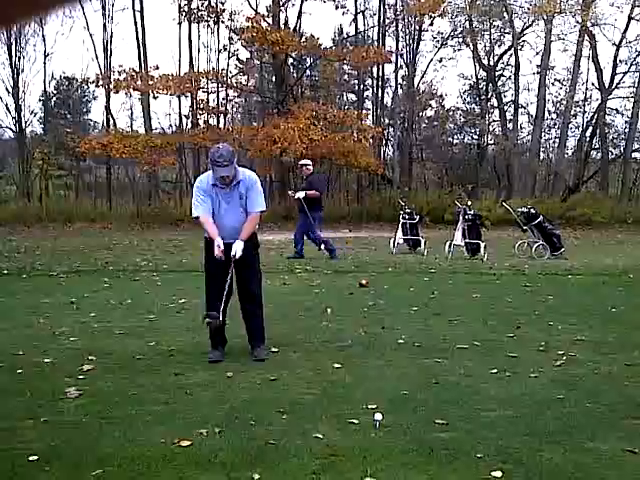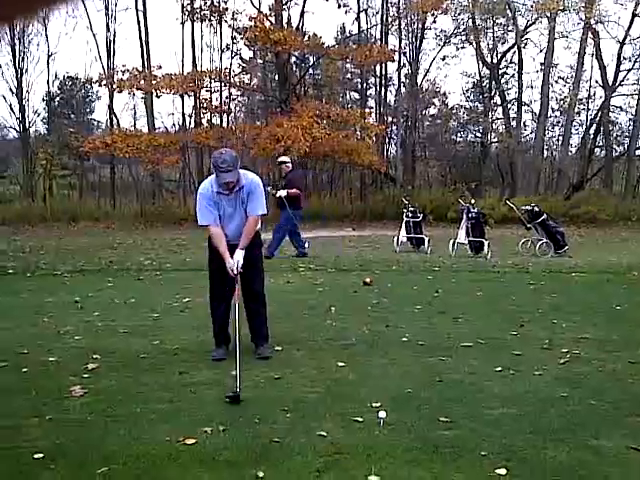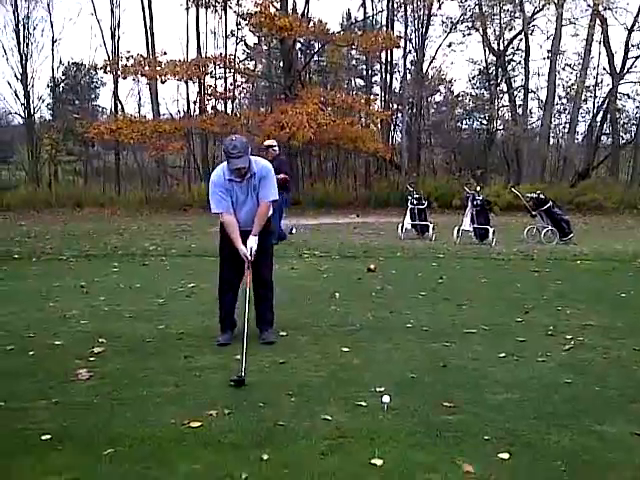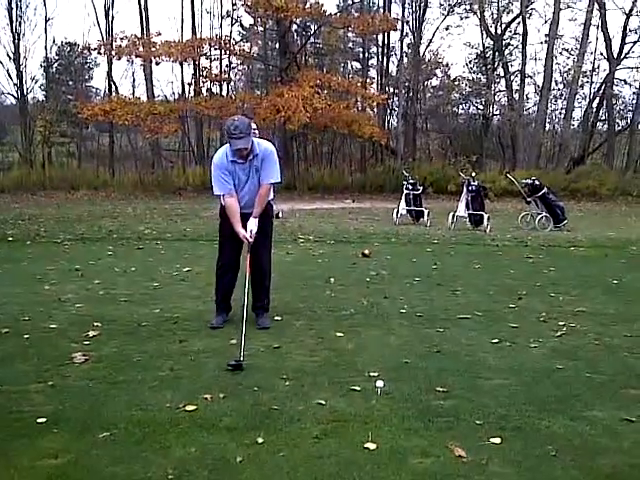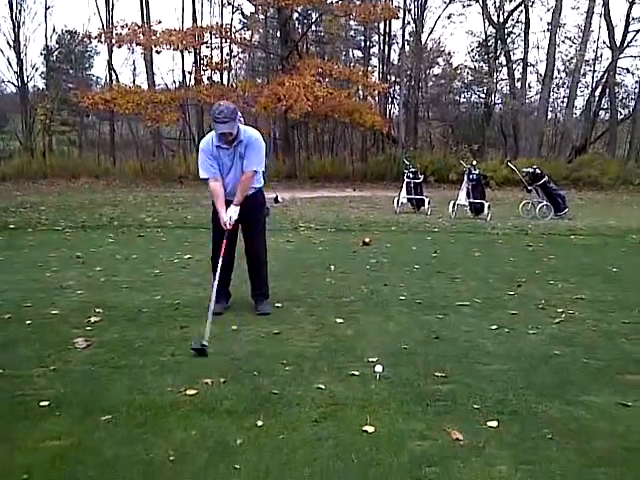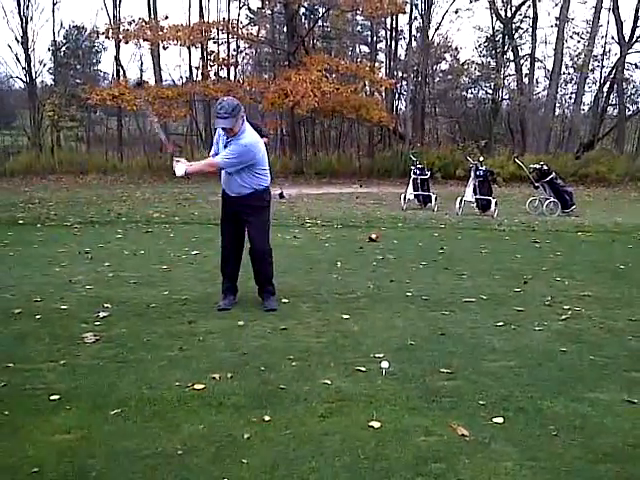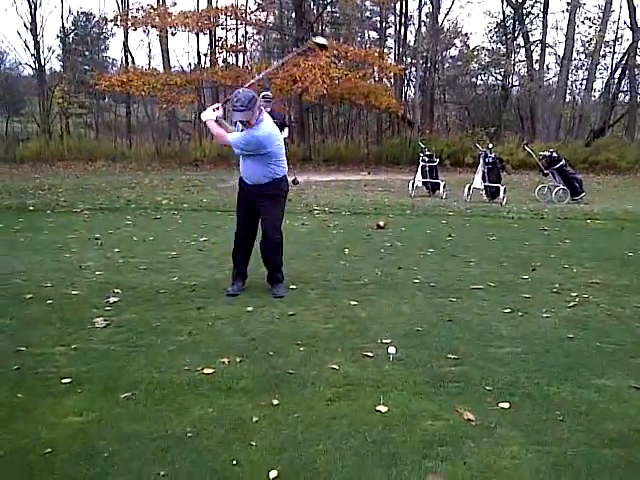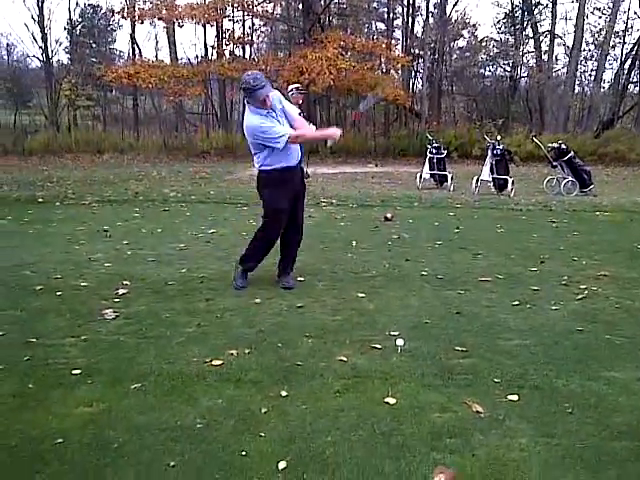
dt=0.4s
person 1, frame 1
left shoulder: (250, 179)
right shoulder: (202, 183)
left elbow: (255, 213)
right elbow: (203, 216)
left wrist: (240, 241)
right wrist: (216, 240)
left hip: (245, 243)
right hip: (216, 244)
left knee: (251, 294)
right knee: (216, 296)
left ankle: (257, 343)
right ankle: (217, 344)
person 1, frame 2
left shoulder: (253, 182)
right shoulder: (206, 190)
left elbow: (253, 218)
right elbow: (213, 227)
left wrist: (241, 250)
right wrist: (226, 258)
left hip: (249, 242)
right hip: (219, 245)
left knee: (255, 292)
right knee: (219, 295)
left ankle: (261, 341)
right ankle: (221, 342)
person 1, frame 3
left shoulder: (264, 168)
right shoulder: (218, 177)
left elbow: (265, 204)
right elbow: (226, 215)
left wrist: (254, 236)
right wrist: (239, 245)
left hip: (261, 229)
right hip: (231, 231)
left knee: (263, 279)
right knee: (228, 280)
left ankle: (266, 326)
right ankle: (227, 327)
person 1, frame 4
left shoulder: (267, 150)
right shoulder: (220, 159)
left elbow: (266, 187)
right elbow: (229, 197)
left wrist: (254, 218)
right wrist: (238, 228)
left hip: (261, 212)
right hip: (231, 214)
left knee: (261, 264)
right knee: (226, 263)
left ankle: (261, 310)
right ankle: (222, 310)
person 1, frame 5
left shoulder: (253, 138)
right shoulder: (207, 144)
left elbow: (248, 176)
right elbow: (214, 182)
left wrist: (236, 206)
right wrist: (222, 212)
left hip: (251, 200)
right hip: (222, 201)
left knee: (256, 251)
right knee: (220, 252)
left ankle: (261, 297)
right ankle: (221, 296)
person 1, frame 6
left shoulder: (248, 143)
right shoulder: (222, 132)
left elbow: (214, 165)
right elbow: (214, 158)
left wrist: (188, 169)
right wrist: (189, 165)
left hip: (255, 200)
right hip: (230, 197)
left knee: (260, 248)
right knee: (229, 248)
left ankle: (267, 293)
right ankle: (229, 292)
person 1, frame 7
left shoulder: (262, 134)
right shoulder: (248, 119)
left elbow: (225, 140)
right elbow: (235, 135)
left wrist: (209, 120)
right wrist: (218, 120)
left hip: (271, 189)
right hip: (248, 186)
left knee: (271, 236)
right knee: (243, 234)
left ankle: (276, 280)
right ankle: (238, 278)
person 1, frame 8
left shoulder: (275, 97)
right shoulder: (254, 122)
left elbow: (298, 122)
right elbow: (293, 137)
left wrist: (312, 131)
right wrist: (326, 133)
left hip: (294, 171)
right hip: (273, 178)
left knee: (294, 226)
right knee: (273, 226)
left ankle: (286, 271)
right ankle: (244, 267)
